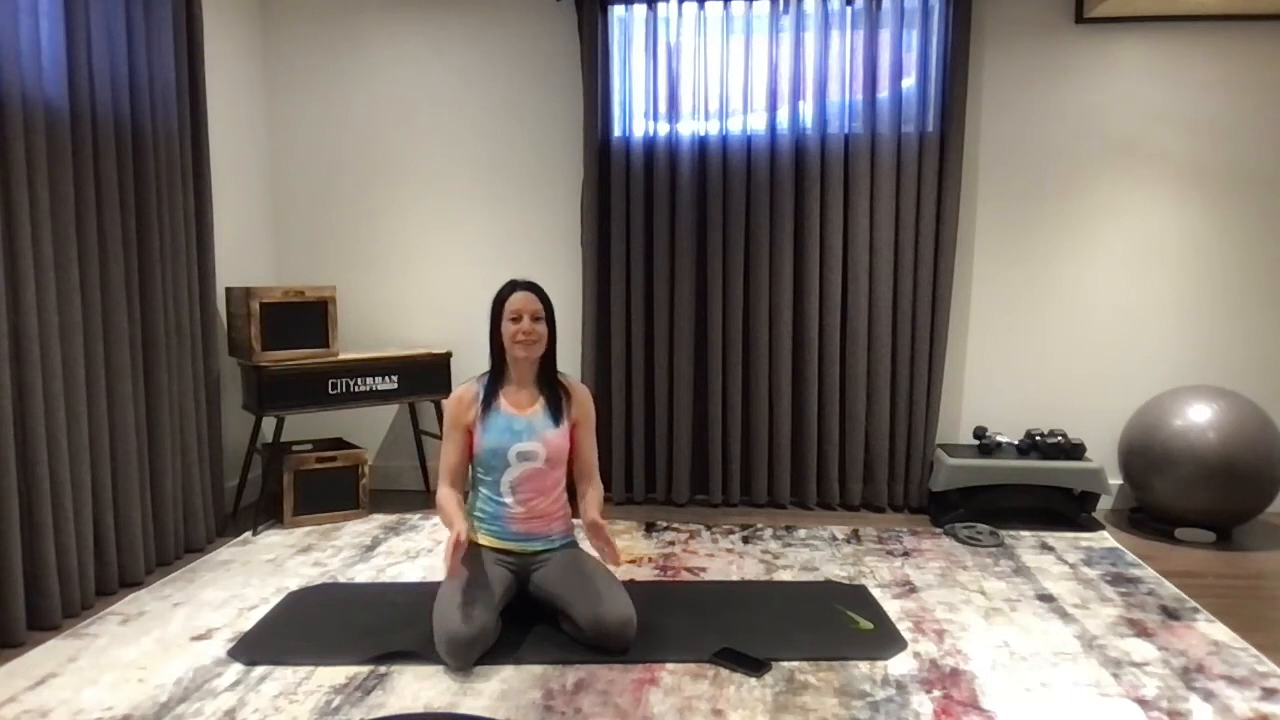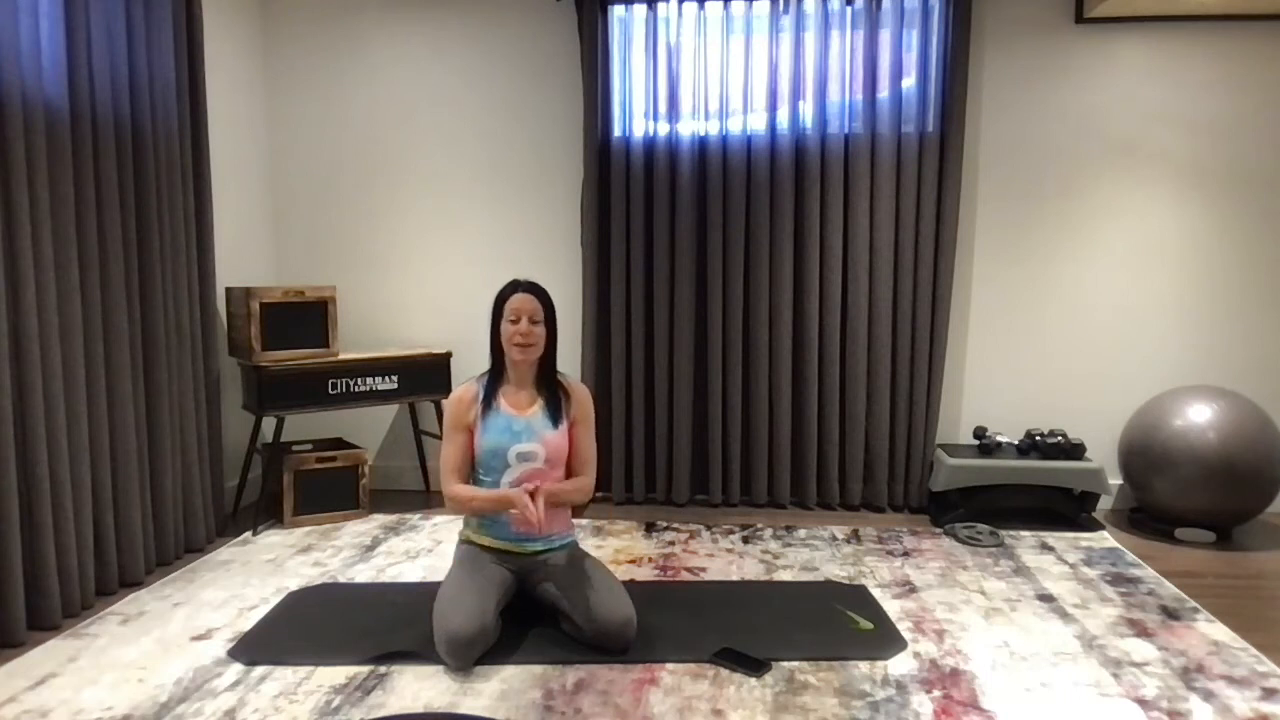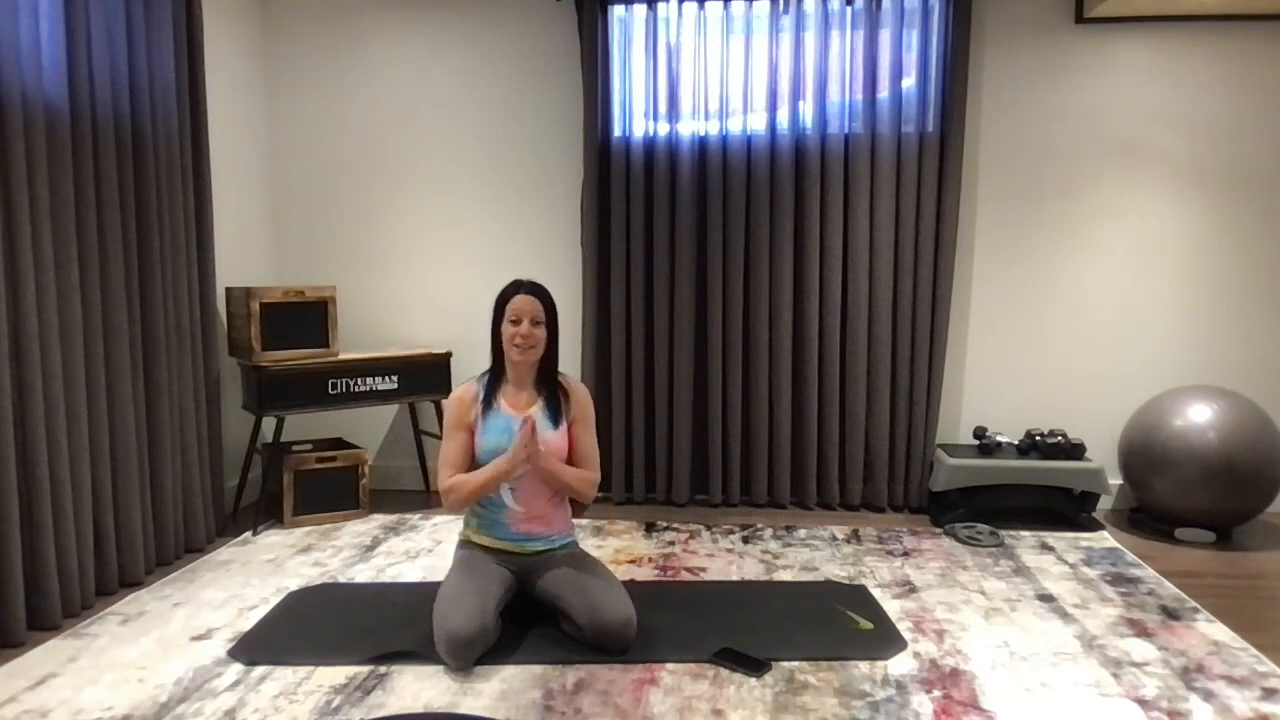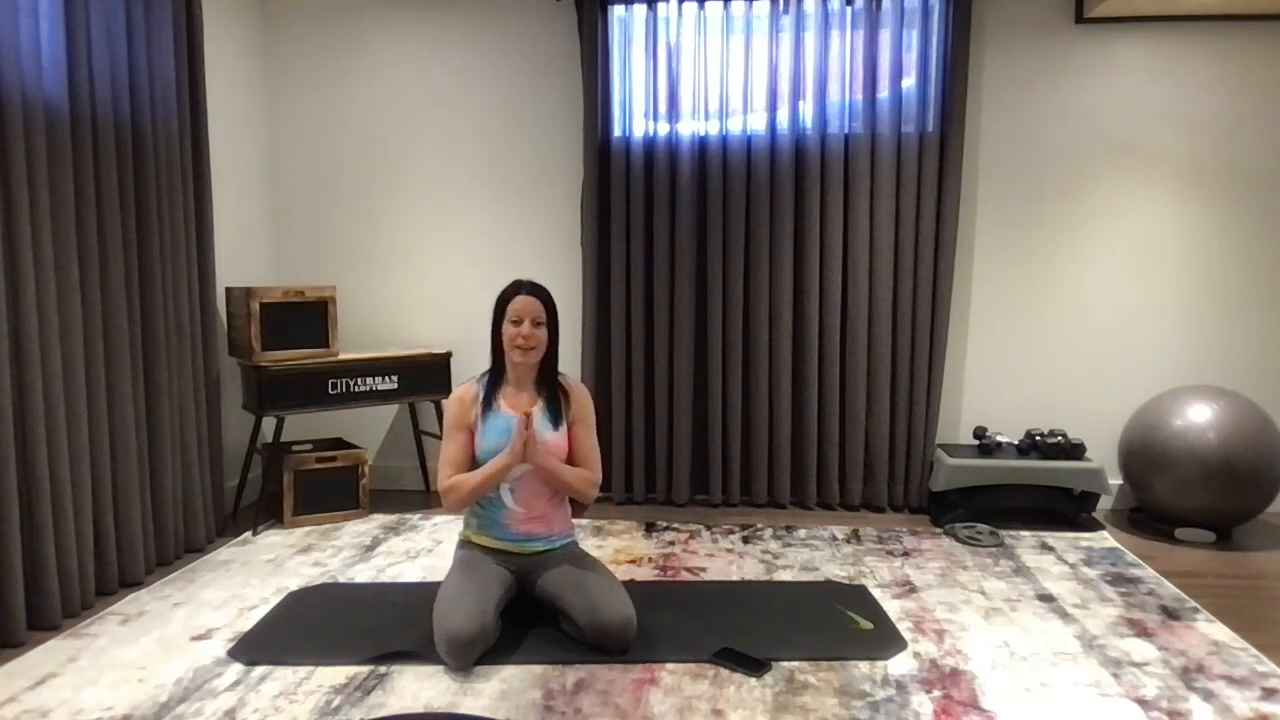
dt=0.3s
person 1, frame 1
left shoulder: (574, 397)
right shoulder: (467, 400)
left elbow: (589, 480)
right elbow: (448, 486)
left wrist: (592, 515)
right wrist: (458, 525)
left hip: (555, 547)
right hip: (489, 547)
left knee: (618, 627)
right knee: (458, 642)
left ankle: (535, 597)
right ankle: (501, 600)
person 1, frame 2
left shoulder: (573, 396)
right shoulder: (467, 399)
left elbow: (585, 483)
right elbow: (453, 489)
left wrist: (548, 493)
right wrist: (510, 498)
left hip: (555, 547)
right hip: (486, 545)
left knee: (619, 628)
right knee: (458, 642)
left ankle: (537, 596)
right ankle: (506, 598)
person 1, frame 3
left shoulder: (572, 396)
right shoulder: (467, 400)
left elbow: (588, 487)
right elbow: (450, 495)
left wrist: (539, 458)
right wrist: (510, 460)
left hip: (555, 548)
right hip: (486, 548)
left knee: (618, 628)
right knee: (459, 642)
left ankle: (534, 595)
right ankle: (503, 598)
person 1, frame 4
left shoulder: (572, 396)
right shoulder: (467, 400)
left elbow: (590, 488)
right elbow: (450, 495)
left wrist: (538, 456)
right wrist: (509, 456)
left hip: (555, 548)
right hip: (485, 549)
left knee: (618, 628)
right knee: (459, 642)
left ankle: (536, 596)
right ankle: (506, 597)
